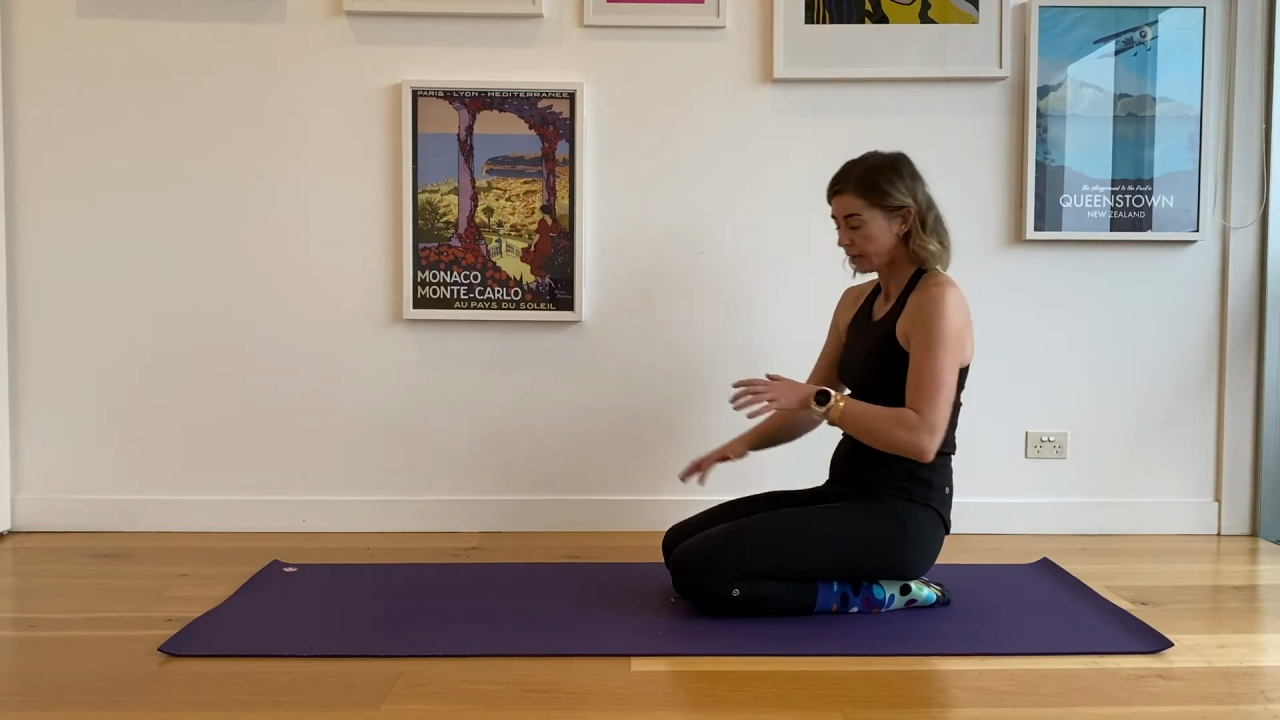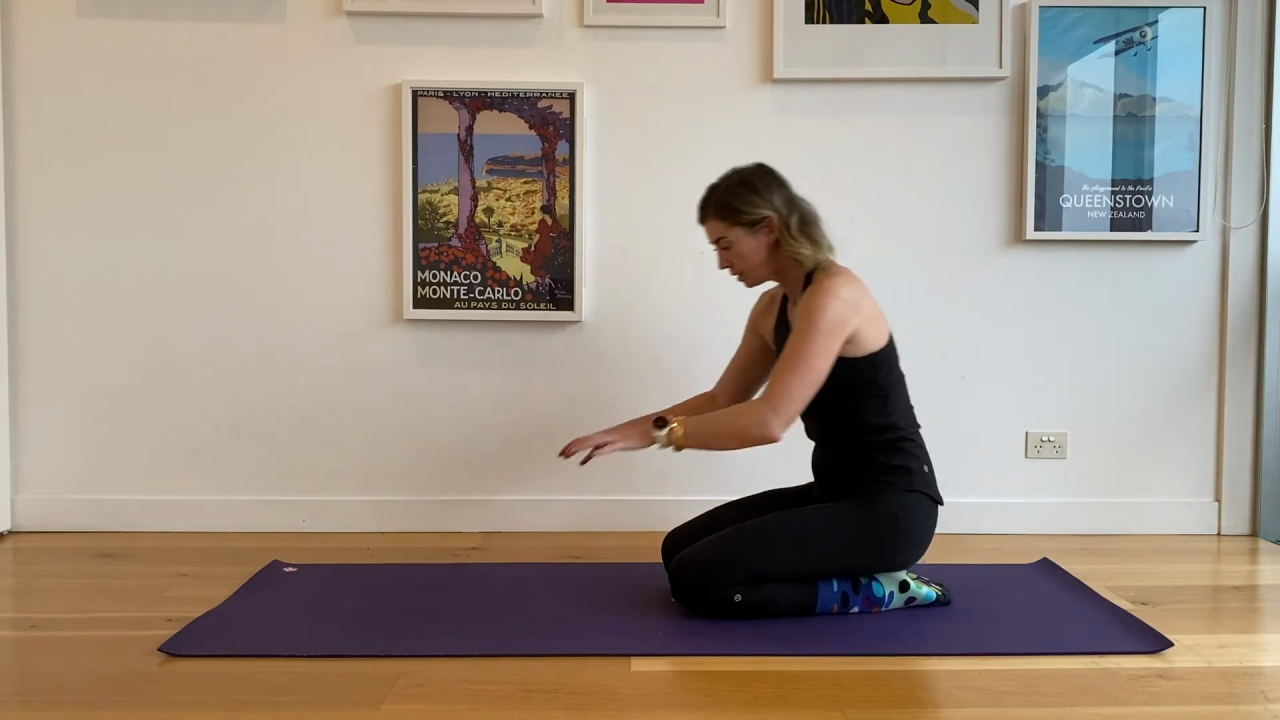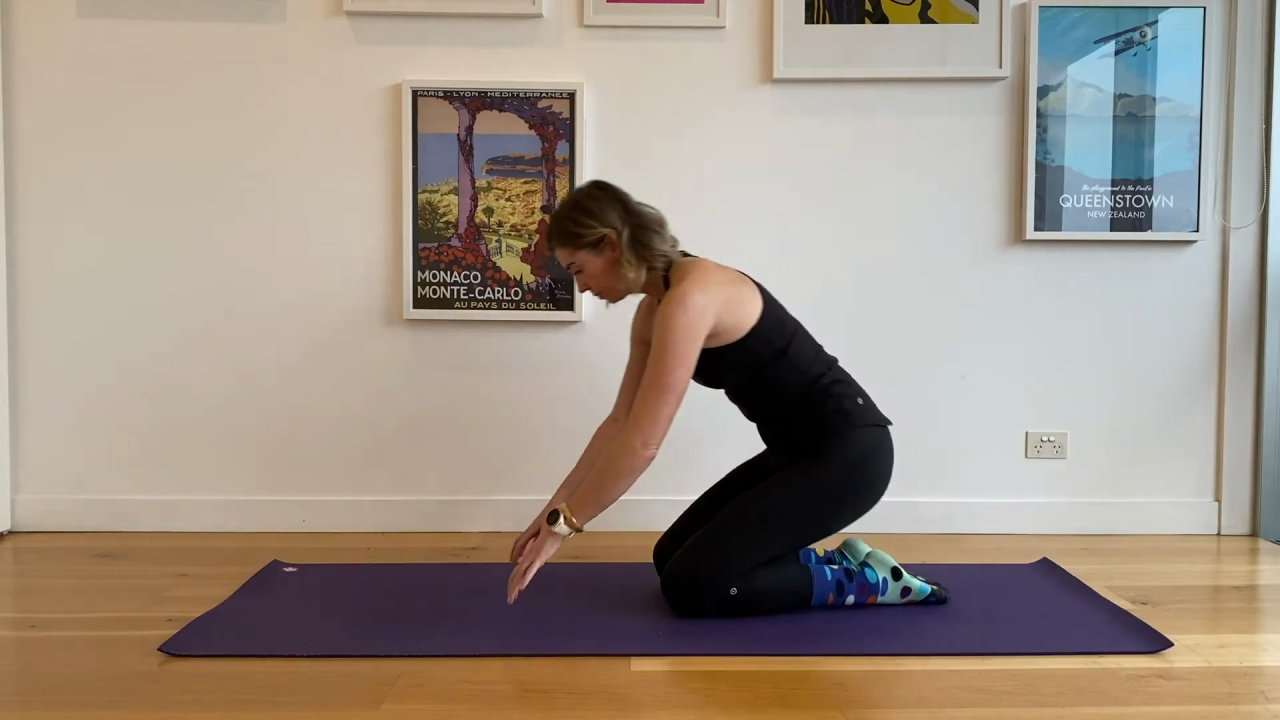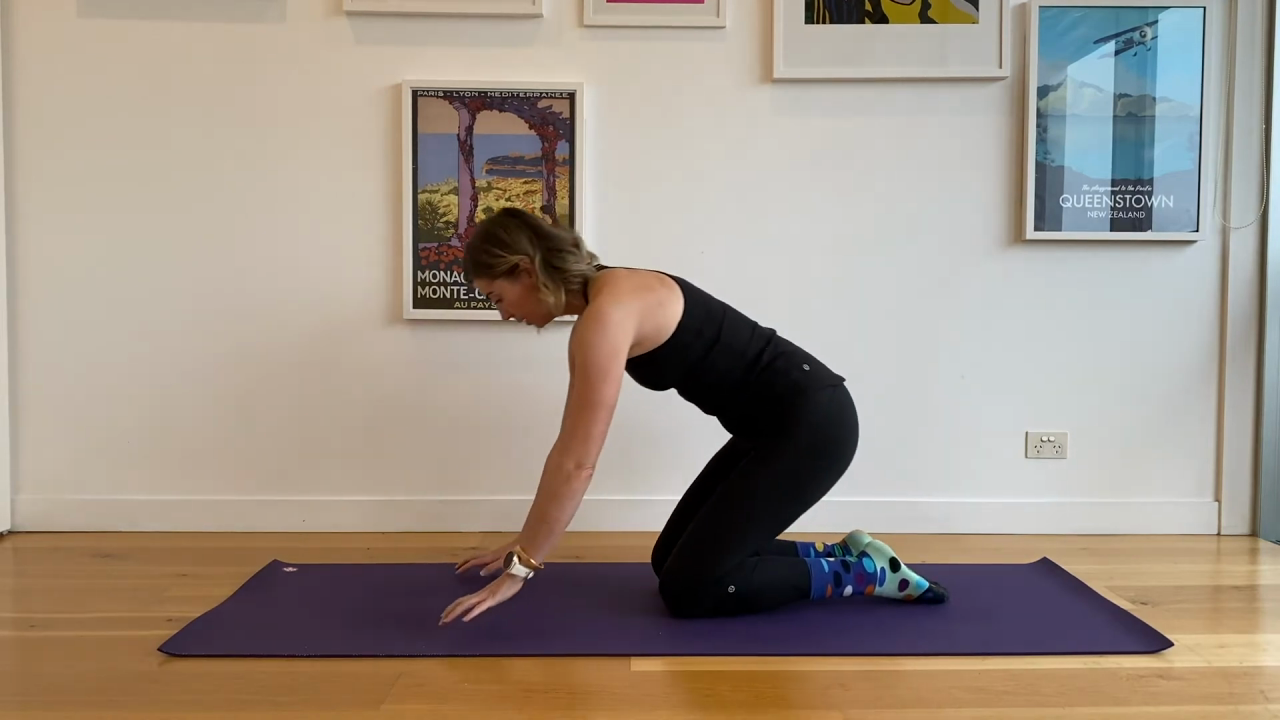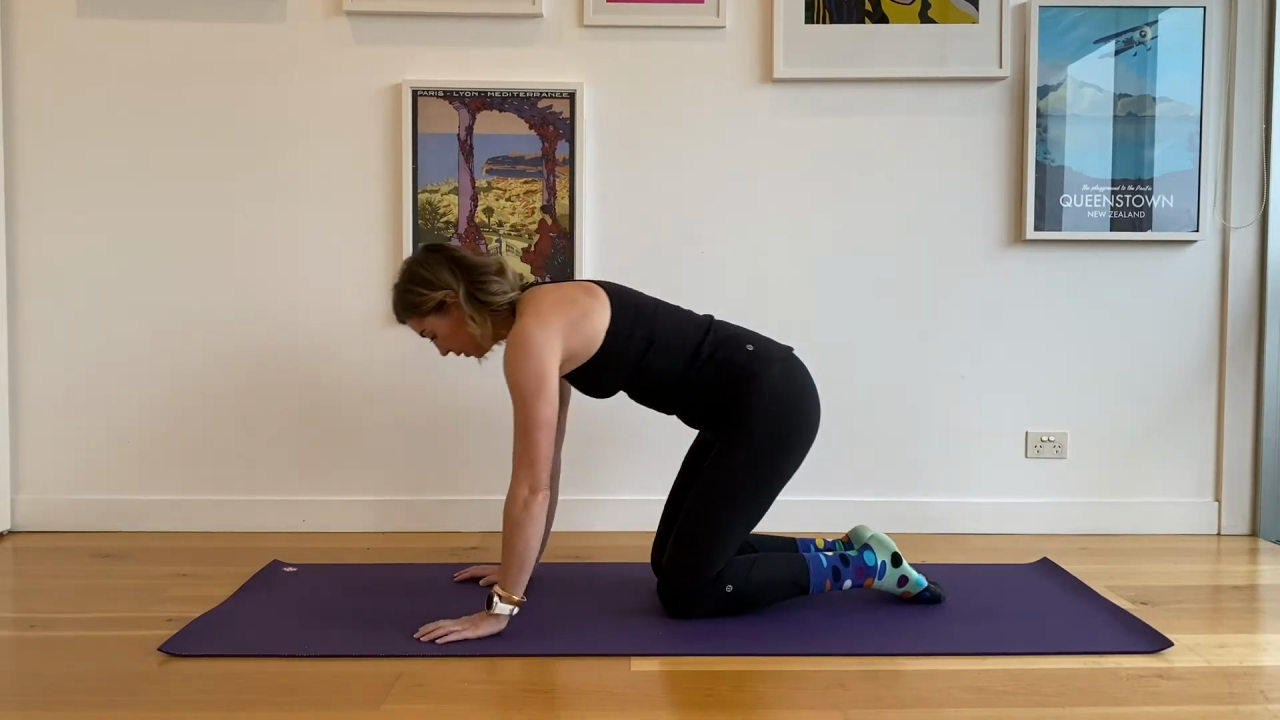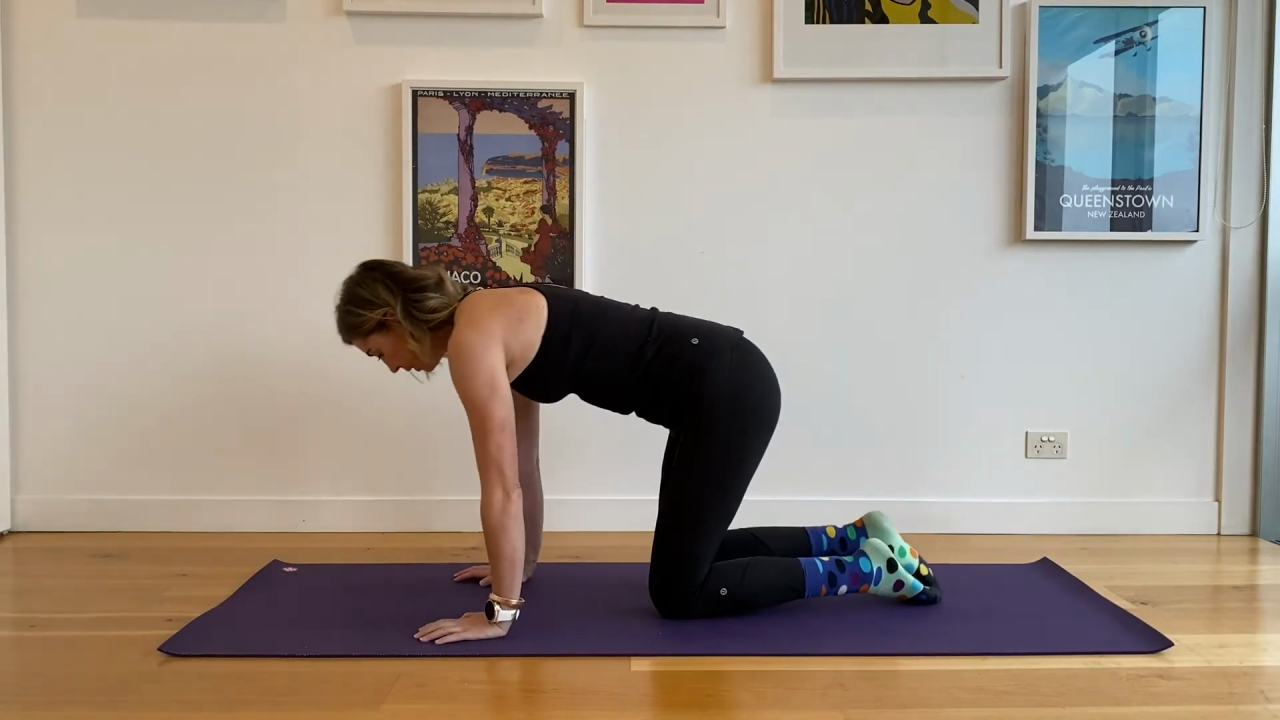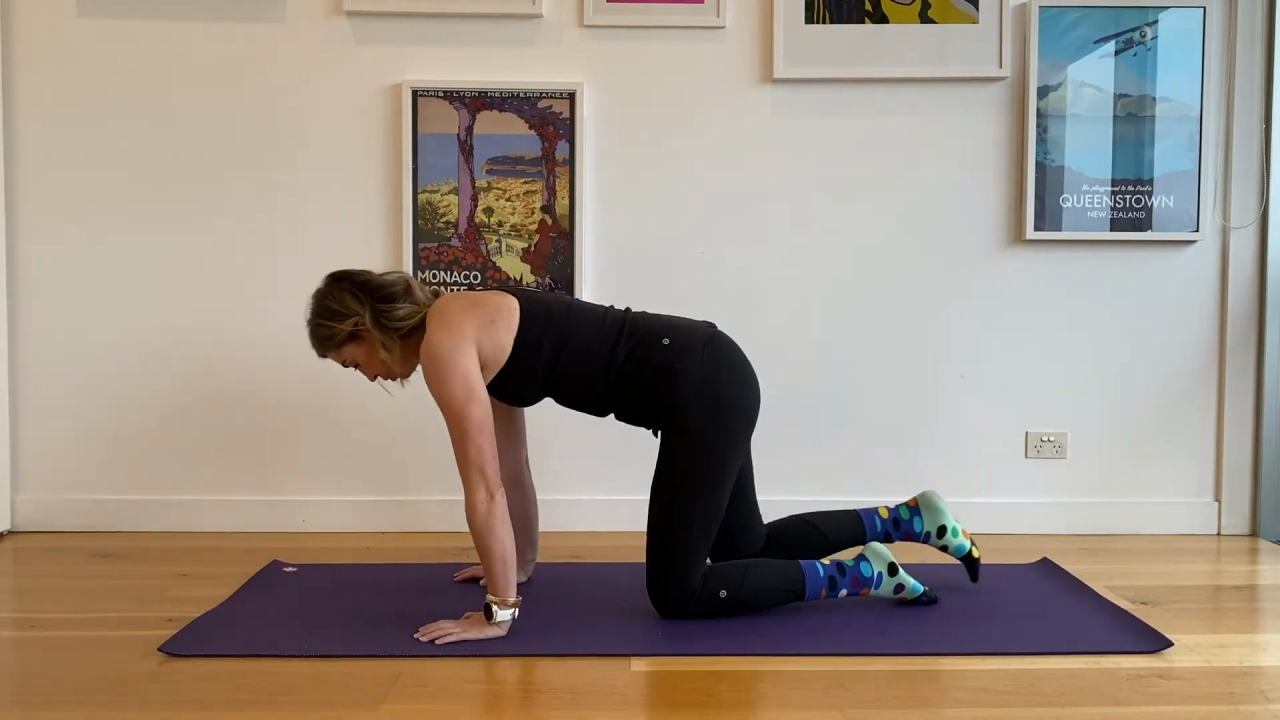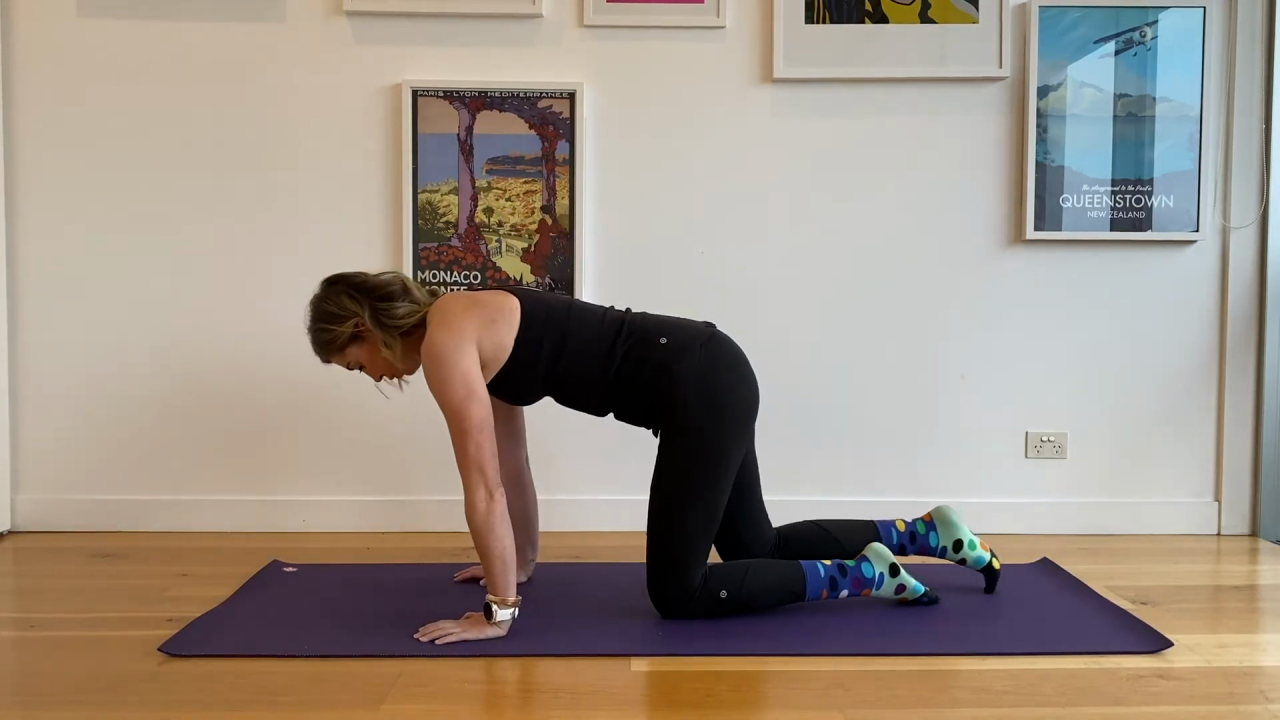
dt=0.3s
person 1, frame 1
left shoulder: (937, 300)
right shoulder: (855, 301)
left elbow: (921, 437)
right elbow: (815, 404)
left wrist: (817, 399)
right wrist: (745, 442)
left hip: (901, 516)
right hip: (846, 495)
left knee: (700, 570)
right knee: (680, 544)
left ankle: (872, 594)
right ankle: (861, 578)
person 1, frame 2
left shoulder: (835, 296)
right shoulder: (774, 306)
left elbow: (770, 422)
right elbow: (725, 399)
left wrist: (659, 432)
right wrist: (639, 424)
left hip: (889, 507)
right hip: (839, 492)
left knee: (700, 581)
right knee: (681, 551)
left ankle: (867, 593)
right ankle: (855, 570)
person 1, frame 3
left shoulder: (687, 298)
right shoulder: (655, 310)
left elbow: (642, 443)
right elbow: (623, 421)
left wrist: (562, 524)
right wrist: (557, 507)
left hip: (848, 453)
right hip: (798, 450)
left knee: (691, 585)
right knee: (673, 556)
left ankle: (857, 582)
right ankle: (835, 559)
person 1, frame 4
left shoulder: (609, 312)
right shoulder: (599, 308)
left elbow: (579, 464)
right elbow: (570, 448)
left wrist: (518, 568)
right wrist: (523, 545)
left hip: (813, 420)
right hip: (775, 421)
left knee: (690, 587)
right knee: (672, 559)
left ankle: (860, 573)
right ankle: (839, 553)
person 1, frame 5
left shoulder: (531, 333)
right shoulder: (543, 319)
left elbow: (532, 487)
right elbow: (543, 470)
left wrist: (502, 604)
right wrist: (518, 566)
left hip: (771, 402)
right hip: (751, 402)
left knee: (686, 591)
right knee: (673, 561)
left ankle: (860, 564)
right ankle: (839, 547)
person 1, frame 6
left shoulder: (470, 341)
right shoulder: (495, 329)
left elbow: (502, 489)
right elbow: (521, 470)
left wrist: (502, 610)
right wrist: (520, 563)
left hip: (729, 390)
right hip: (722, 382)
left knee: (679, 591)
right knee: (696, 553)
left ankle: (860, 571)
right ankle: (853, 538)
person 1, frame 7
left shoulder: (443, 346)
right shoulder: (475, 333)
left elbow: (487, 491)
right elbow: (511, 471)
left wrist: (500, 609)
right wrist: (520, 565)
left hip: (702, 388)
right hip: (707, 376)
left knee: (678, 592)
right knee: (742, 547)
left ankle: (857, 574)
right ankle: (907, 518)
person 1, frame 8
left shoulder: (444, 344)
right shoulder: (473, 332)
left elbow: (484, 491)
right elbow: (509, 467)
left wrist: (499, 609)
right wrist: (519, 564)
left hip: (700, 388)
right hip: (707, 376)
left knee: (678, 591)
right knee: (754, 546)
left ankle: (865, 575)
right ankle: (926, 535)
